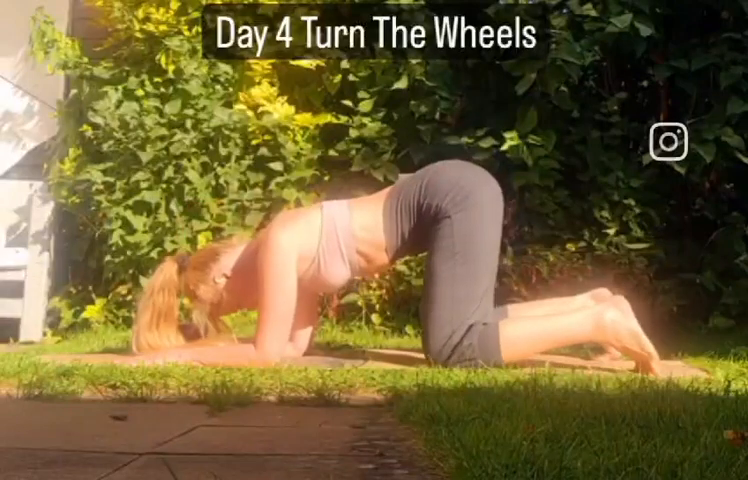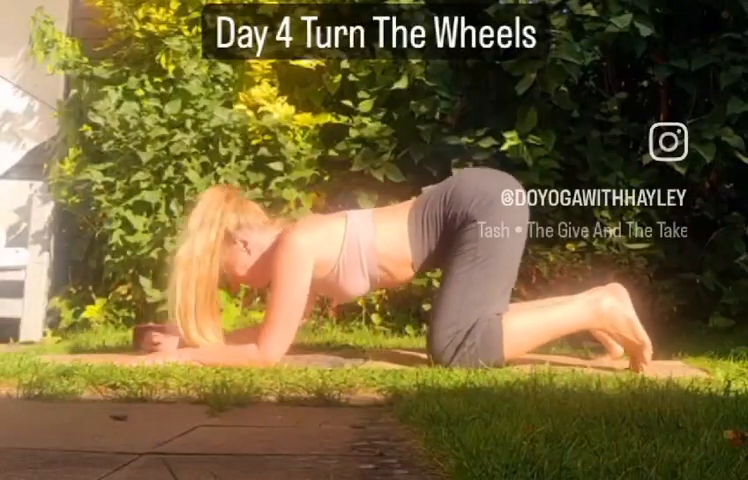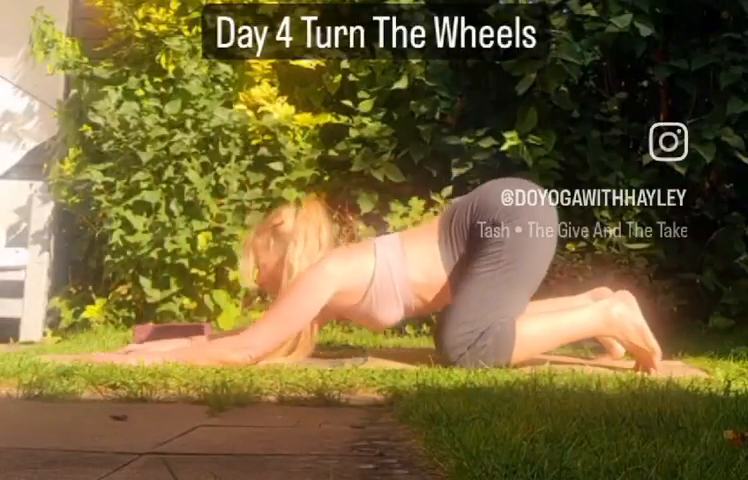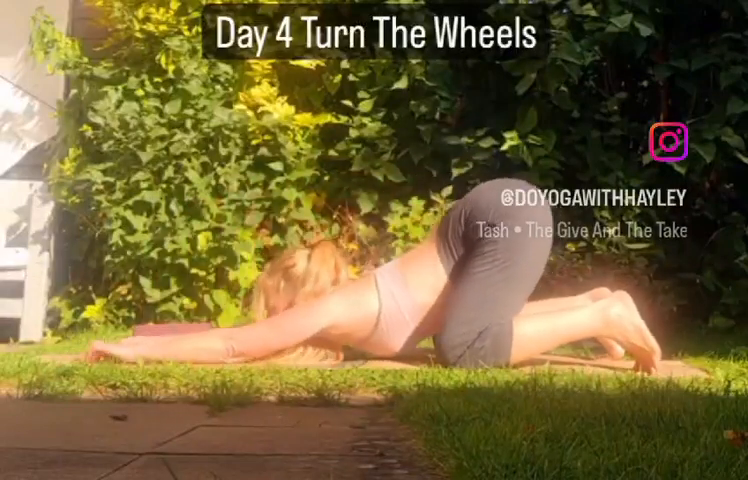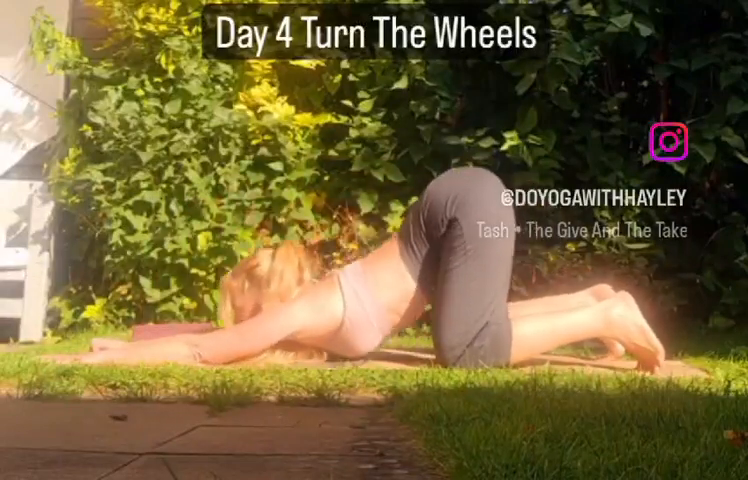
dt=0.7s
person 1, frame 1
left shoulder: (275, 249)
right shoulder: (294, 259)
left elbow: (267, 353)
right elbow: (293, 346)
left wrist: (184, 355)
right wrist: (204, 341)
left hip: (456, 195)
right hip: (455, 194)
left knee: (453, 347)
right knee: (465, 325)
left ankle: (602, 322)
right ankle: (588, 302)
person 1, frame 2
left shoulder: (293, 247)
right shoulder: (299, 244)
left elbow: (267, 354)
right elbow: (273, 331)
left wrist: (187, 356)
right wrist: (191, 339)
left hip: (483, 205)
right hip: (478, 202)
left knee: (454, 346)
right knee: (472, 326)
left ankle: (597, 310)
right ankle: (596, 300)
person 1, frame 3
left shoulder: (324, 276)
right shoulder: (333, 284)
left elbow: (244, 351)
right elbow: (253, 340)
left wrist: (154, 360)
right wrist: (168, 343)
left hip: (513, 213)
right hip: (502, 214)
left knee: (464, 348)
right knee: (475, 325)
left ankle: (605, 316)
right ankle: (593, 302)
person 1, frame 4
left shoulder: (331, 311)
right shoulder: (343, 306)
left elbow: (232, 344)
right elbow: (239, 331)
left wrist: (139, 350)
right wrist: (152, 337)
left hip: (507, 214)
right hip: (498, 215)
left knee: (464, 348)
right knee: (478, 323)
left ankle: (604, 317)
right ankle: (593, 302)
person 1, frame 5
left shoulder: (300, 311)
right shoulder: (311, 308)
left elbow: (202, 350)
right elbow: (211, 334)
left wrist: (120, 357)
right wrist: (135, 339)
left hip: (466, 203)
right hip: (462, 204)
left knee: (465, 351)
right knee: (475, 329)
left ankle: (604, 317)
right ankle: (593, 298)
